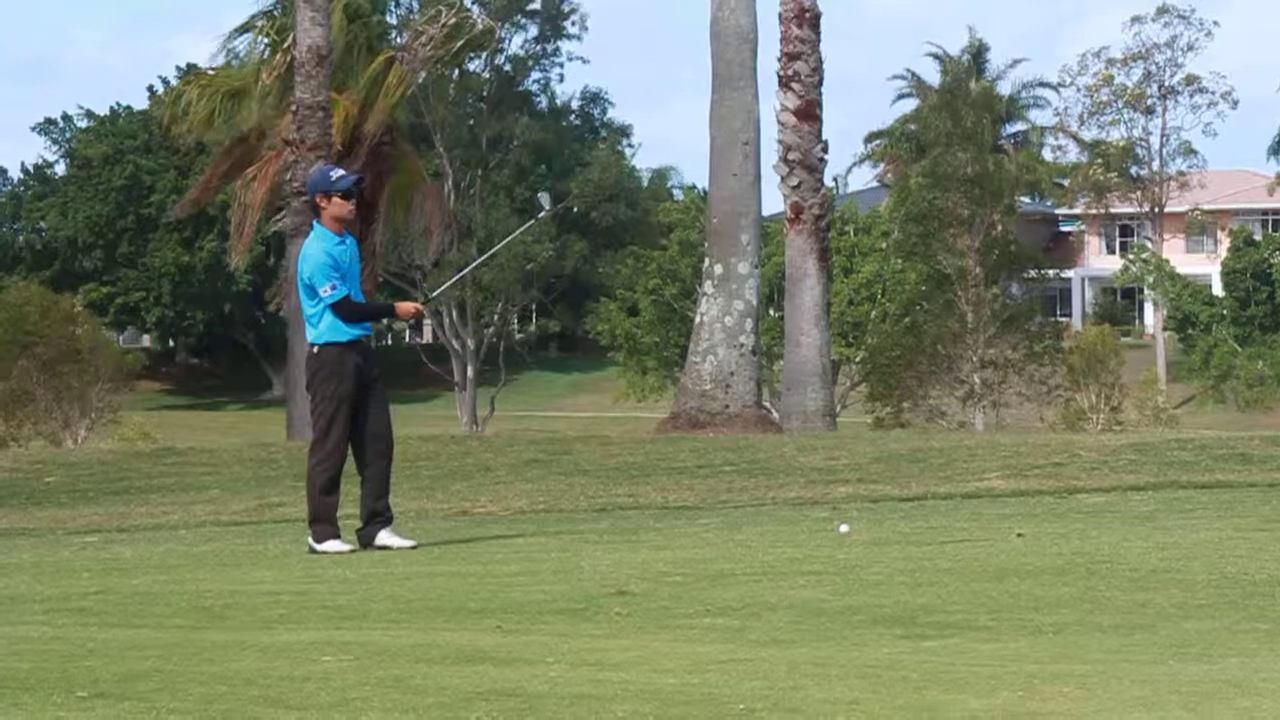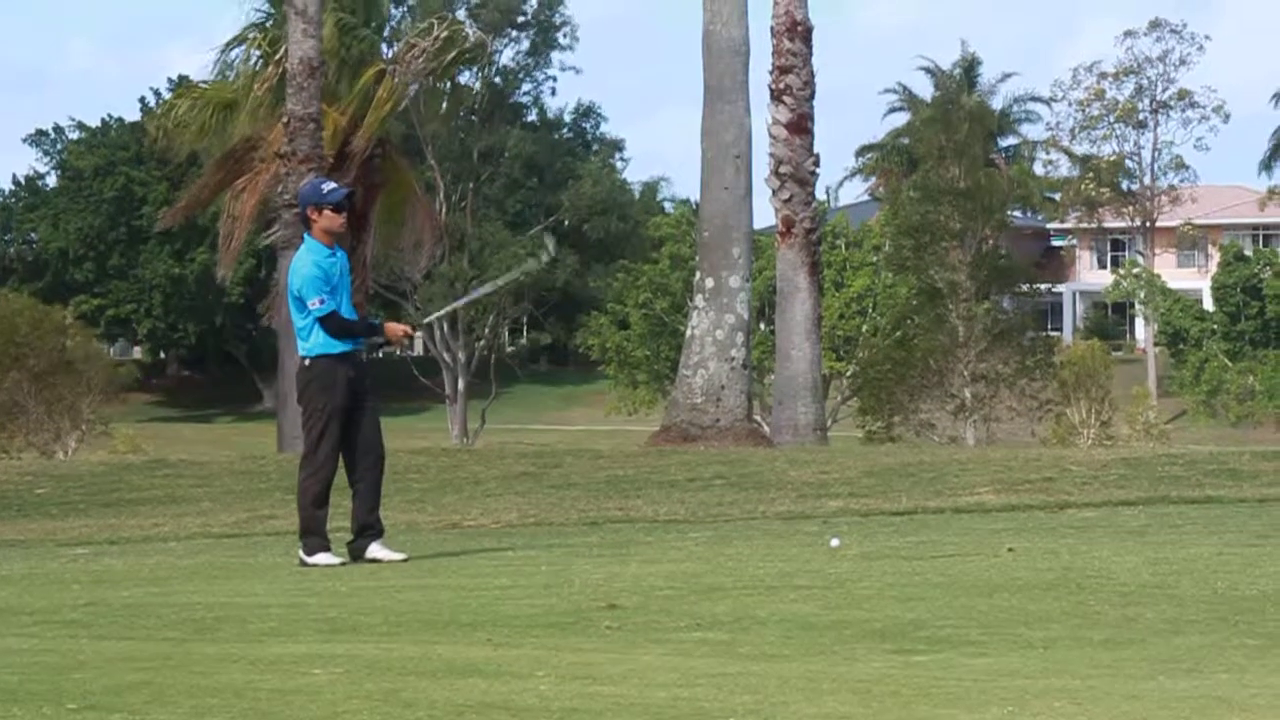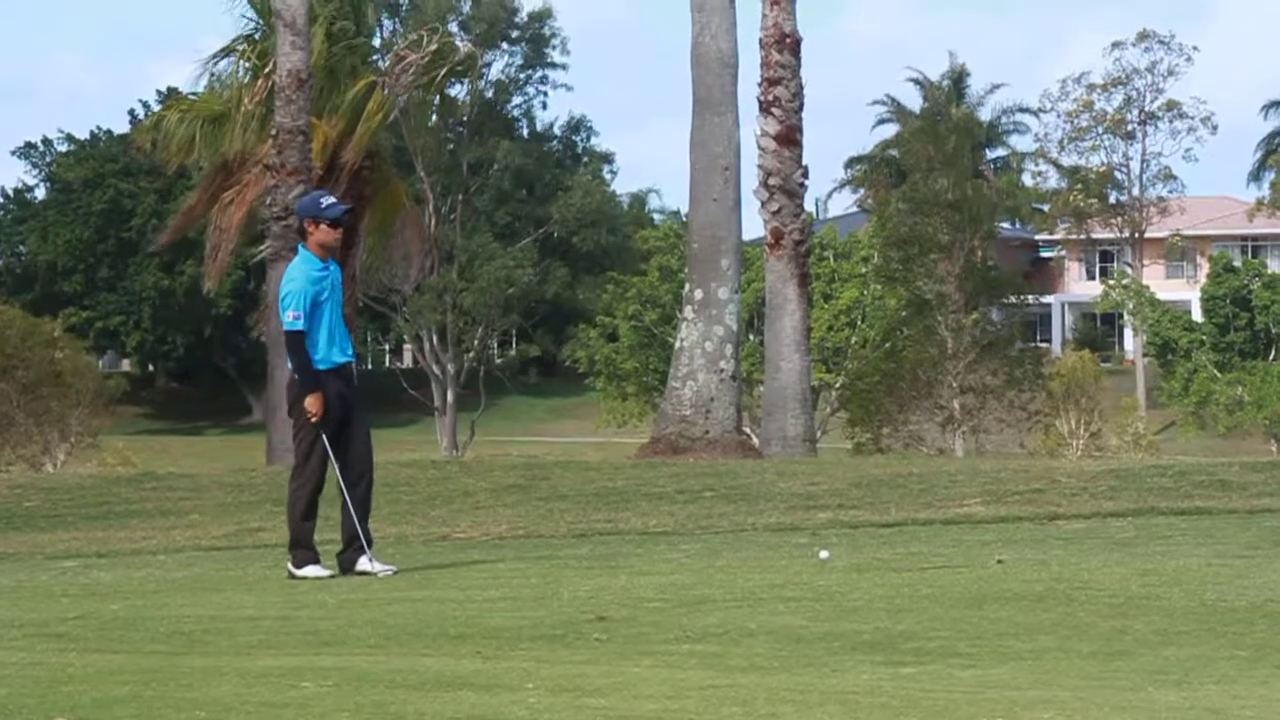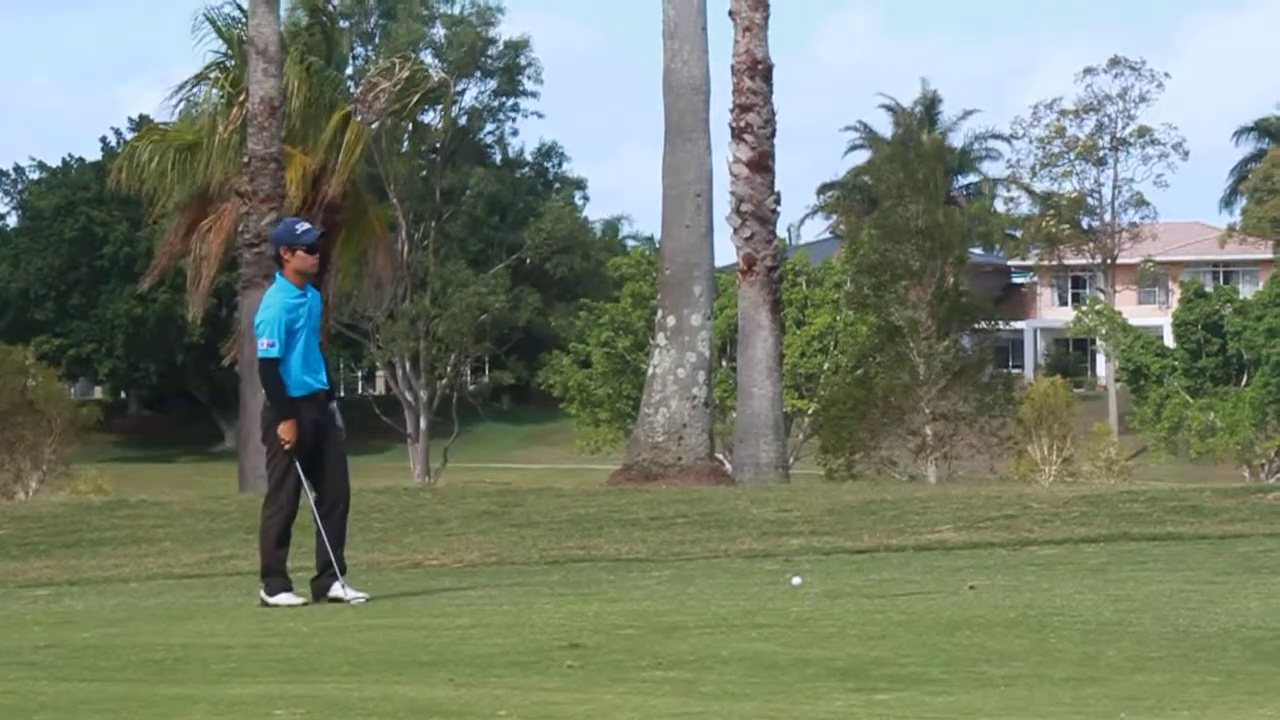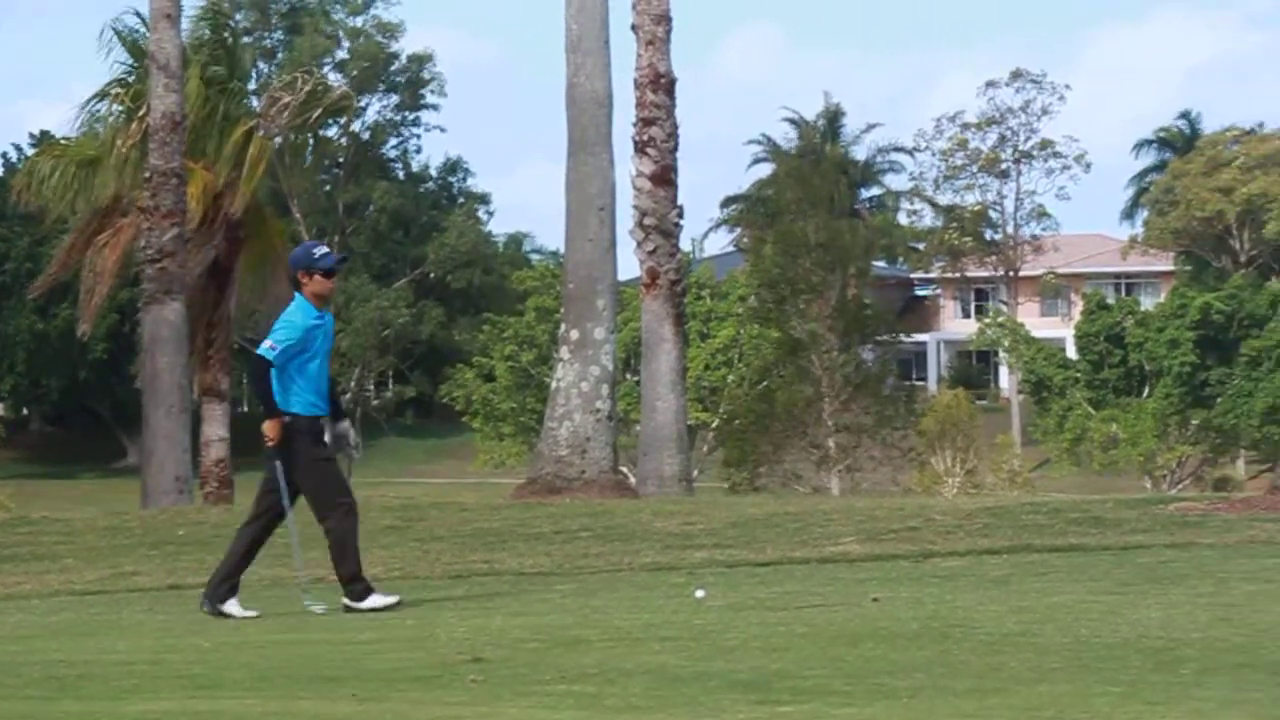
dt=1s
person 1, frame 1
left shoulder: (349, 243)
right shoulder: (318, 253)
right elbow: (344, 309)
left wrist: (390, 311)
right wrist: (393, 310)
left hip: (362, 351)
right hip: (332, 357)
left knee: (377, 442)
right knee: (330, 447)
left ankle: (376, 527)
right ankle: (322, 532)
person 1, frame 2
left shoulder: (339, 256)
right shoulder: (308, 265)
right elbow: (331, 324)
left wrist: (376, 333)
right wrist: (381, 330)
left hip: (352, 363)
right hip: (323, 369)
left knee: (369, 453)
right knee: (321, 459)
left ankle: (367, 539)
right ankle: (312, 545)
person 1, frame 3
left shoulder: (333, 269)
right shoulder: (300, 277)
right elbow: (294, 340)
right wrist: (311, 391)
left hip: (343, 377)
right hip: (315, 383)
left knee: (359, 467)
right knee: (310, 473)
left ankle: (355, 552)
right ankle: (302, 557)
person 1, frame 4
left shoulder: (313, 297)
right shoulder: (276, 304)
right elbow: (267, 367)
left wrist: (331, 401)
right wrist: (284, 418)
left hip: (317, 405)
right hip: (289, 411)
left knee: (336, 493)
right knee: (283, 501)
left ankle: (329, 579)
right ankle: (273, 585)
person 1, frame 5
left shoulder: (324, 319)
right shoulder: (297, 320)
right elbow: (259, 366)
left wrist: (340, 419)
right wrist: (271, 417)
left hip: (309, 427)
right hip: (296, 429)
left knee: (267, 515)
right knee: (338, 507)
left ankle: (220, 592)
right ankle: (356, 592)
